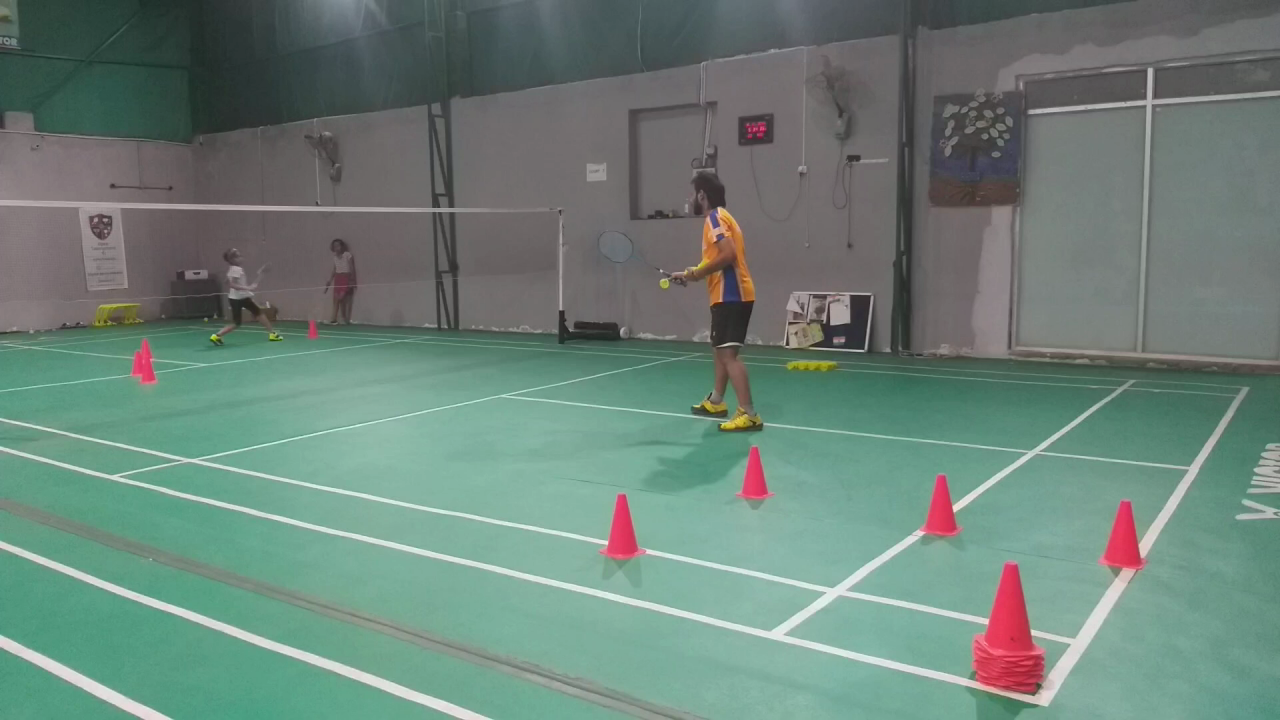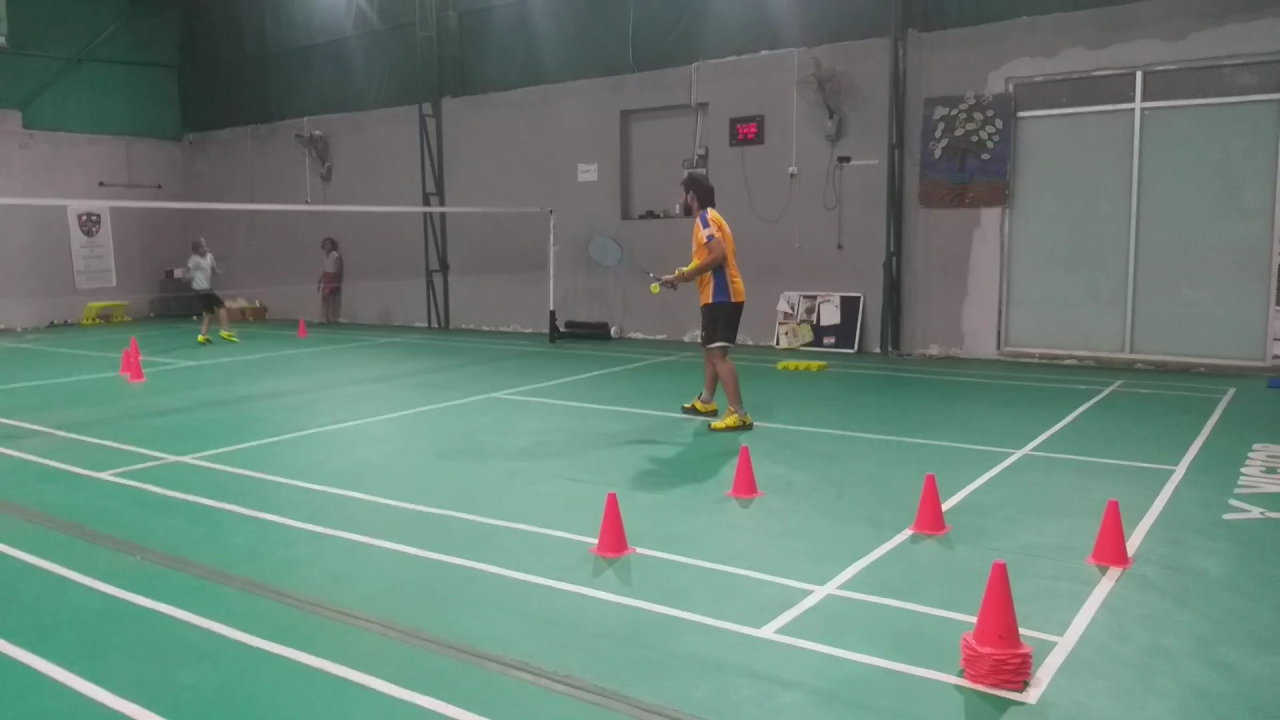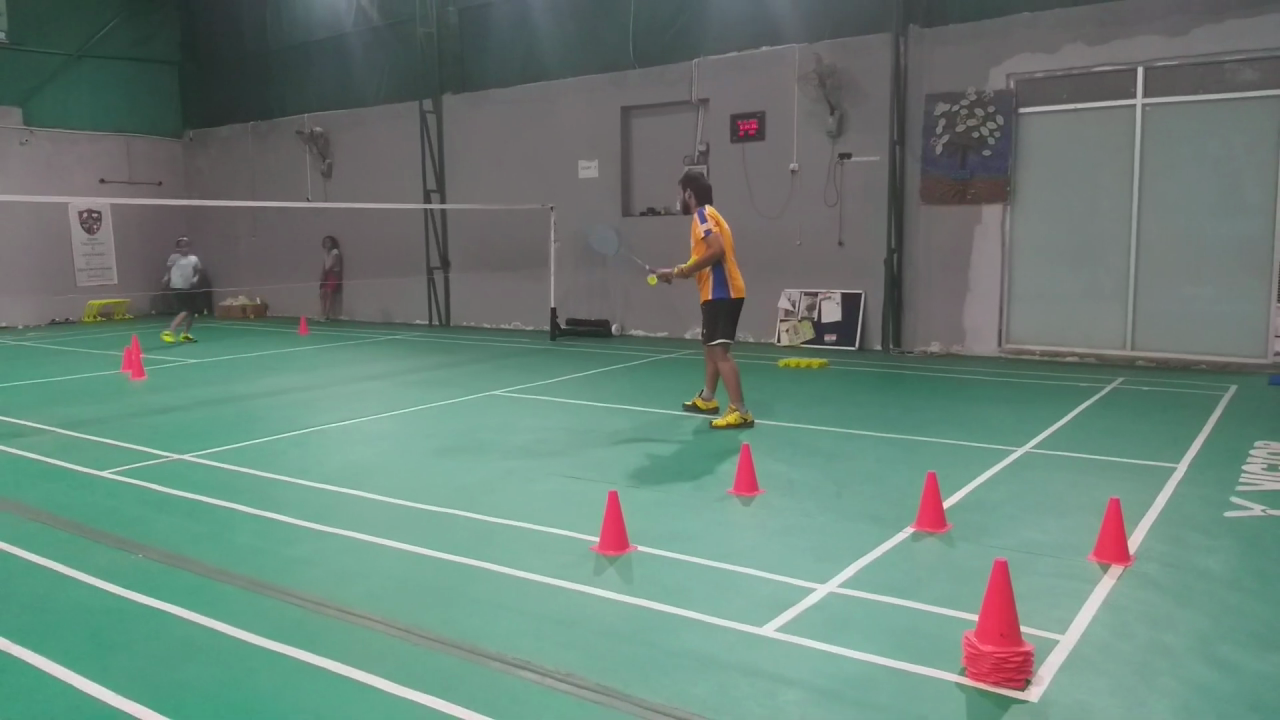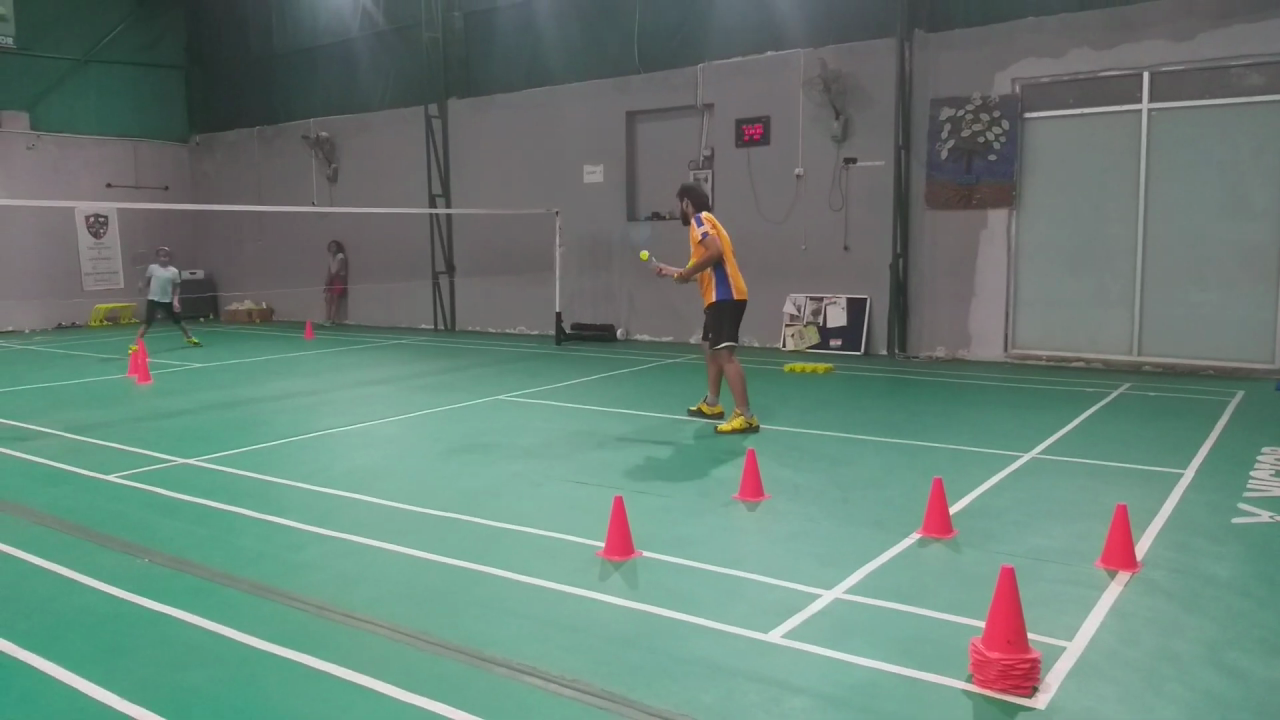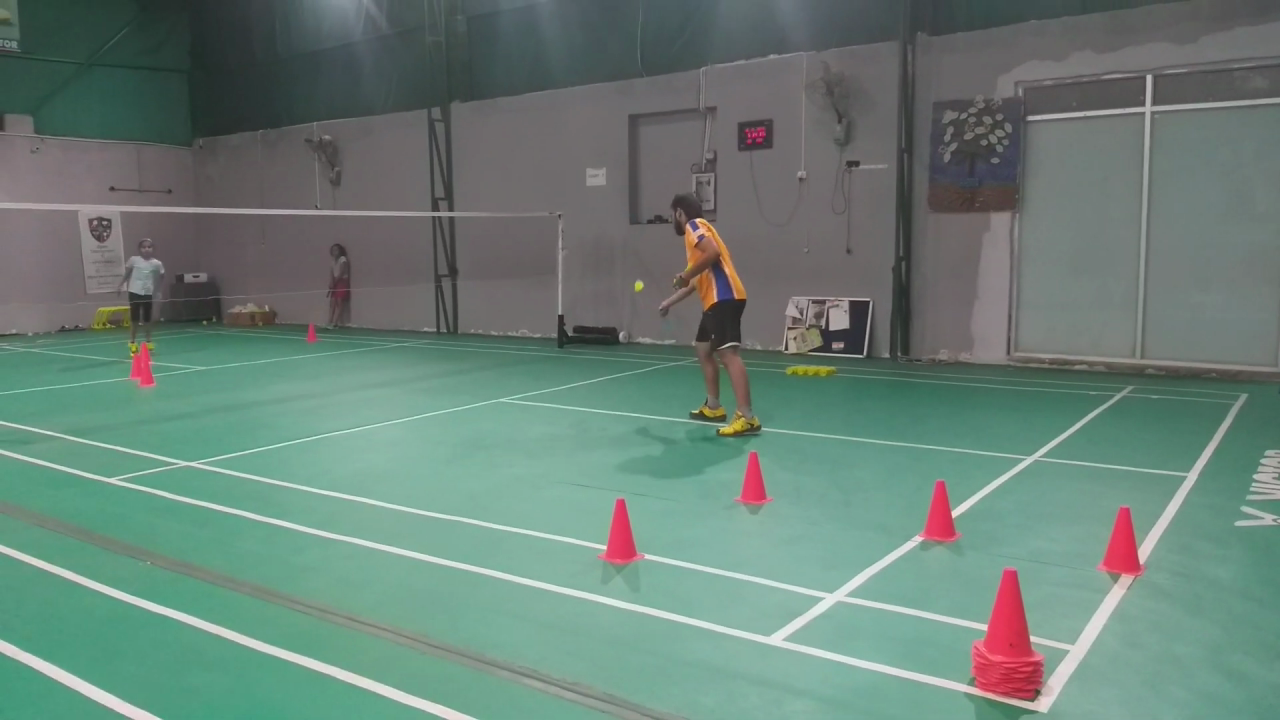
dt=0.2s
person 1, frame 1
left shoulder: (715, 218)
right shoulder: (719, 218)
left elbow: (728, 255)
left wrist: (698, 272)
right wrist: (690, 274)
left hip: (730, 297)
right hip: (728, 296)
left knee: (729, 354)
right knee: (720, 351)
left ankle: (749, 415)
right ankle: (715, 402)
person 1, frame 2
left shoulder: (705, 218)
right shoulder: (708, 219)
left elbow: (718, 256)
left wrist: (689, 273)
right wrist: (678, 277)
left hip: (720, 297)
right hip: (719, 297)
left knee: (718, 354)
right knee: (711, 351)
left ankle: (739, 414)
right ankle: (706, 402)
person 1, frame 3
left shoulder: (703, 214)
right shoulder: (706, 216)
left elbow: (716, 251)
left wrist: (688, 269)
right wrist: (675, 272)
left hip: (721, 294)
right hip: (720, 293)
left knee: (719, 351)
right knee: (711, 348)
left ankle: (740, 412)
right ankle: (707, 400)
person 1, frame 4
left shoulder: (699, 219)
right shoulder: (704, 223)
left elbow: (715, 252)
left wrist: (687, 272)
right wrist: (672, 271)
left hip: (723, 298)
right hip: (719, 297)
left knee: (725, 355)
right knee: (711, 350)
left ankle: (745, 416)
right ankle: (711, 404)
person 1, frame 5
left shoulder: (694, 226)
right shoulder: (692, 239)
left elbow: (714, 253)
right elbow: (692, 285)
left wrist: (686, 275)
right wrist: (669, 301)
left hip: (725, 299)
right hip: (714, 302)
left knee: (728, 355)
right knee: (704, 351)
left ankle: (747, 417)
right ankle: (713, 407)
